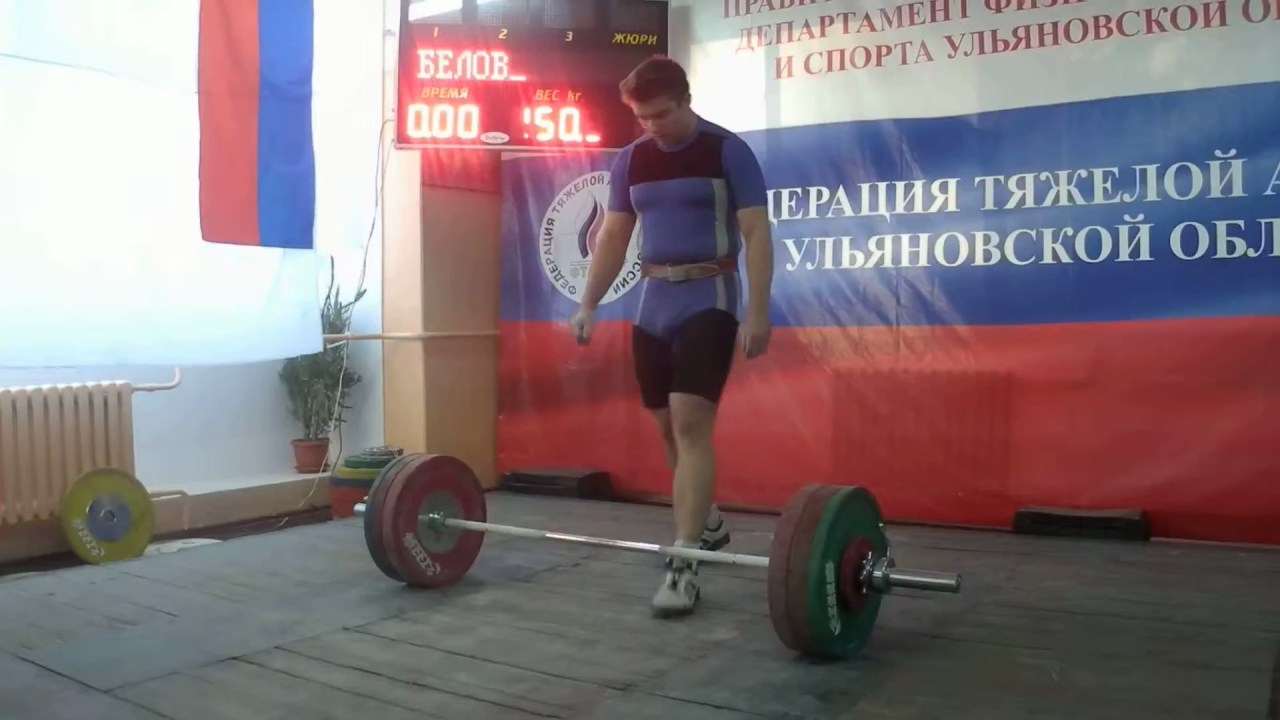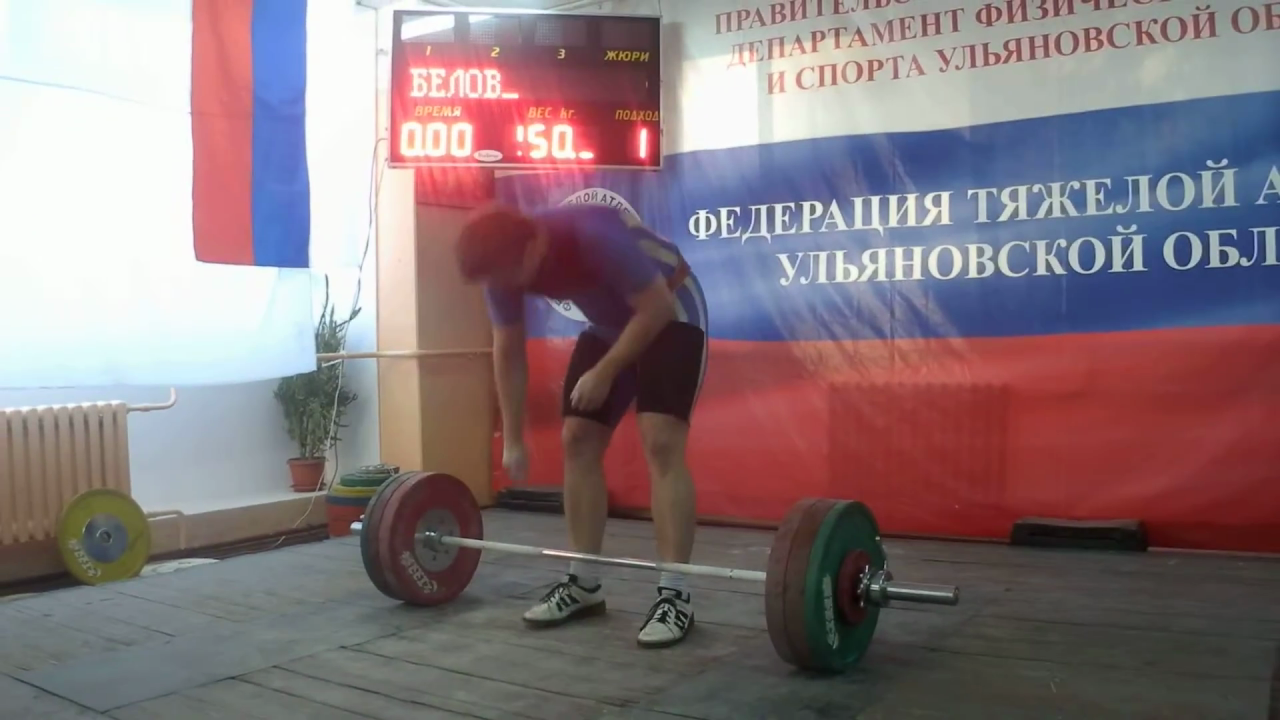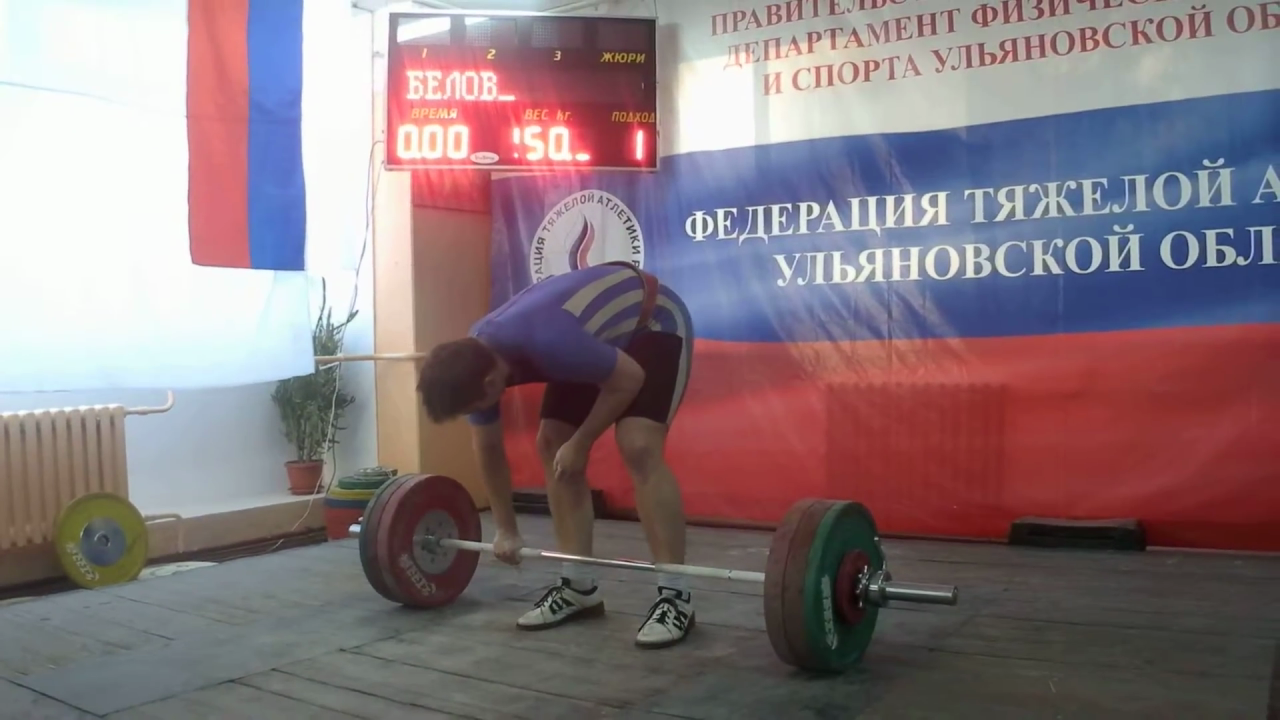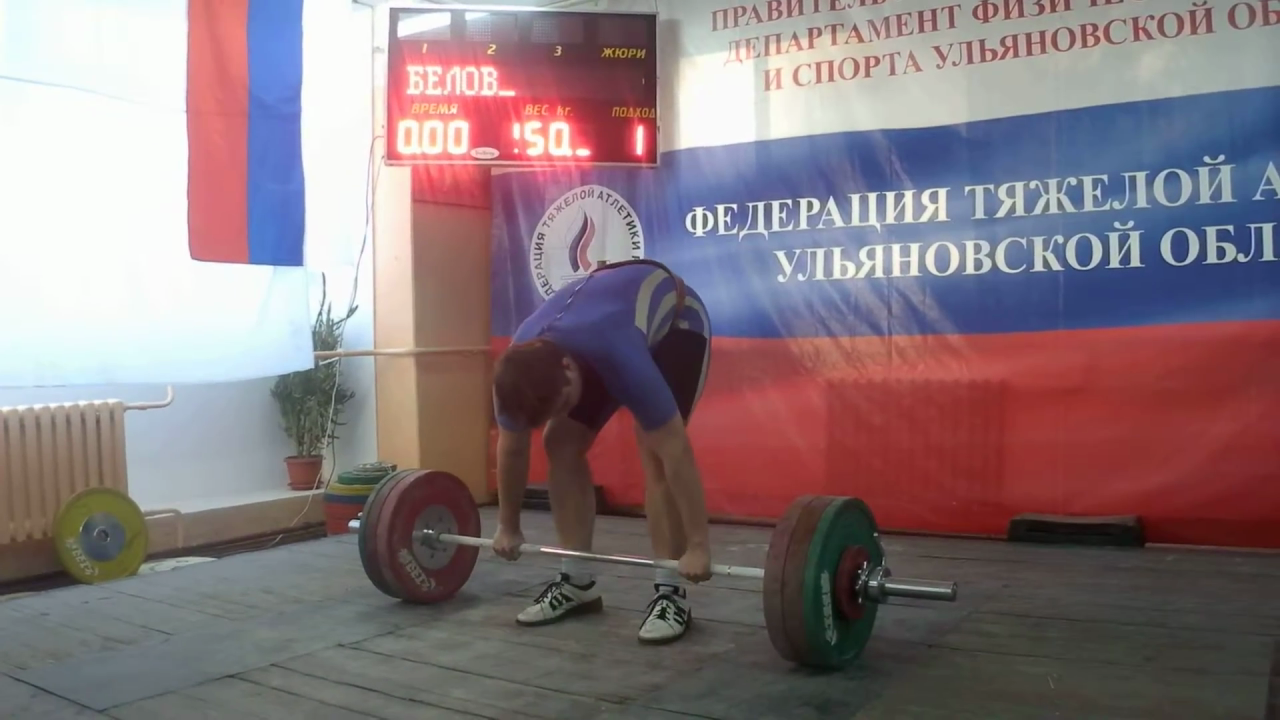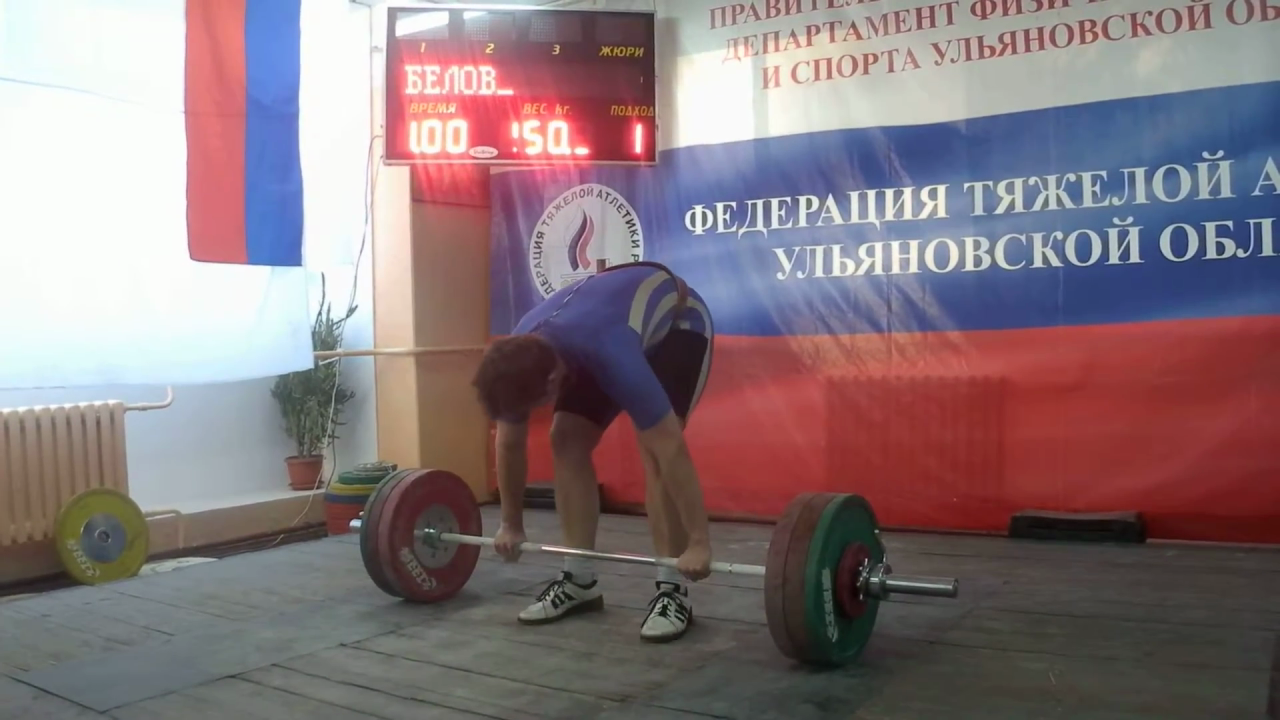
dt=1s
person 1, frame 1
left shoulder: (728, 151)
right shoulder: (631, 161)
left elbow: (757, 235)
right elbow: (613, 237)
left wrist: (758, 312)
right wrist: (587, 305)
left hip: (709, 298)
right hip: (653, 300)
left knee: (691, 421)
right knee: (669, 426)
left ankle: (682, 564)
right ankle: (709, 521)
person 1, frame 2
left shoulder: (594, 235)
right shoulder: (505, 267)
left elbow: (655, 306)
right elbow: (508, 353)
left wrist: (604, 374)
right wrist: (513, 440)
left hip: (669, 313)
right hip: (608, 325)
left knee: (660, 442)
right knee: (578, 442)
left ankle: (675, 594)
right ankle: (583, 582)
person 1, frame 3
left shoulder: (549, 343)
right shoulder: (476, 360)
left elbow: (629, 379)
right elbow: (489, 447)
left wrist: (581, 444)
right wrist: (506, 530)
left hip: (655, 322)
right hip: (600, 332)
left knee: (638, 447)
right knee: (550, 446)
left ankle: (674, 596)
right ankle: (578, 587)
person 1, frame 4
left shoulder: (618, 356)
right shoulder: (520, 371)
left elbow: (675, 452)
right elbow: (512, 450)
left wrist: (698, 546)
right wrist: (508, 527)
left hip: (676, 320)
left knee: (653, 448)
right knee: (560, 445)
left ankle: (671, 593)
right ankle: (577, 582)
person 1, frame 5
left shoulder: (610, 354)
right shoulder: (517, 360)
left elbow: (671, 449)
right elbow: (509, 443)
left wrist: (698, 543)
right wrist: (510, 523)
left hip: (679, 323)
right hip: (611, 314)
left knee: (653, 448)
right knee: (566, 440)
left ankle: (672, 590)
right ankle: (579, 579)
